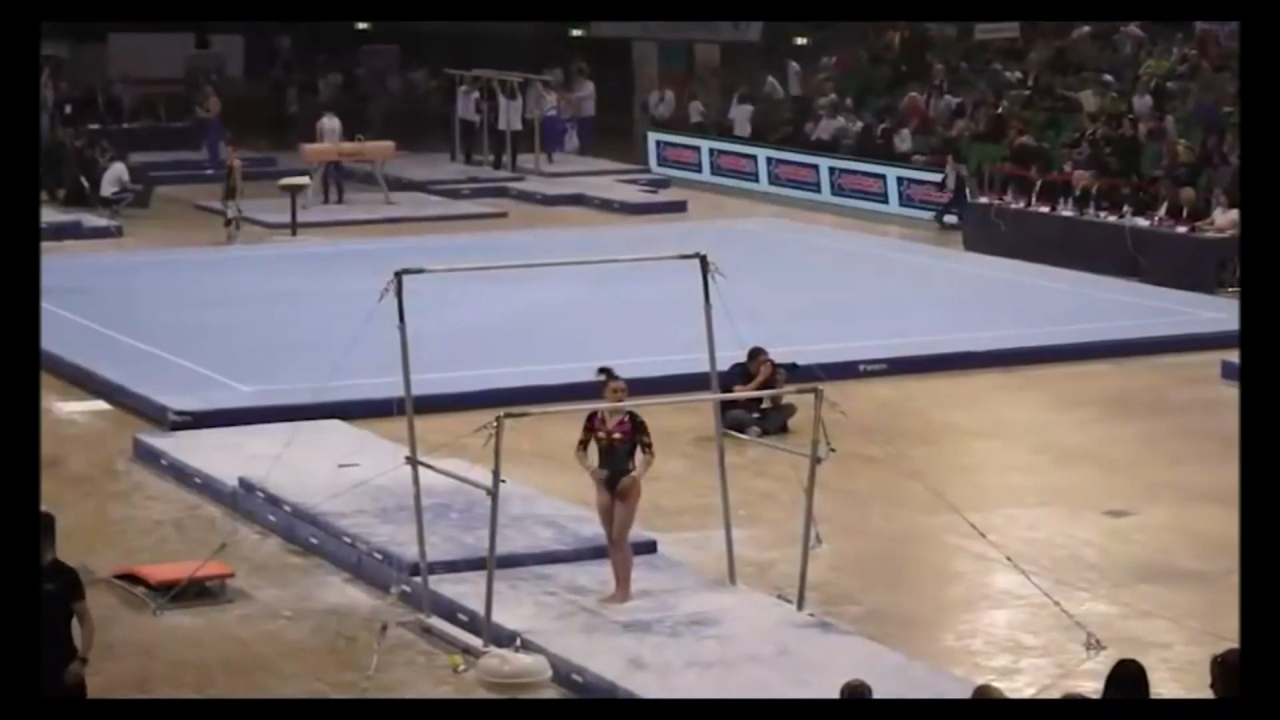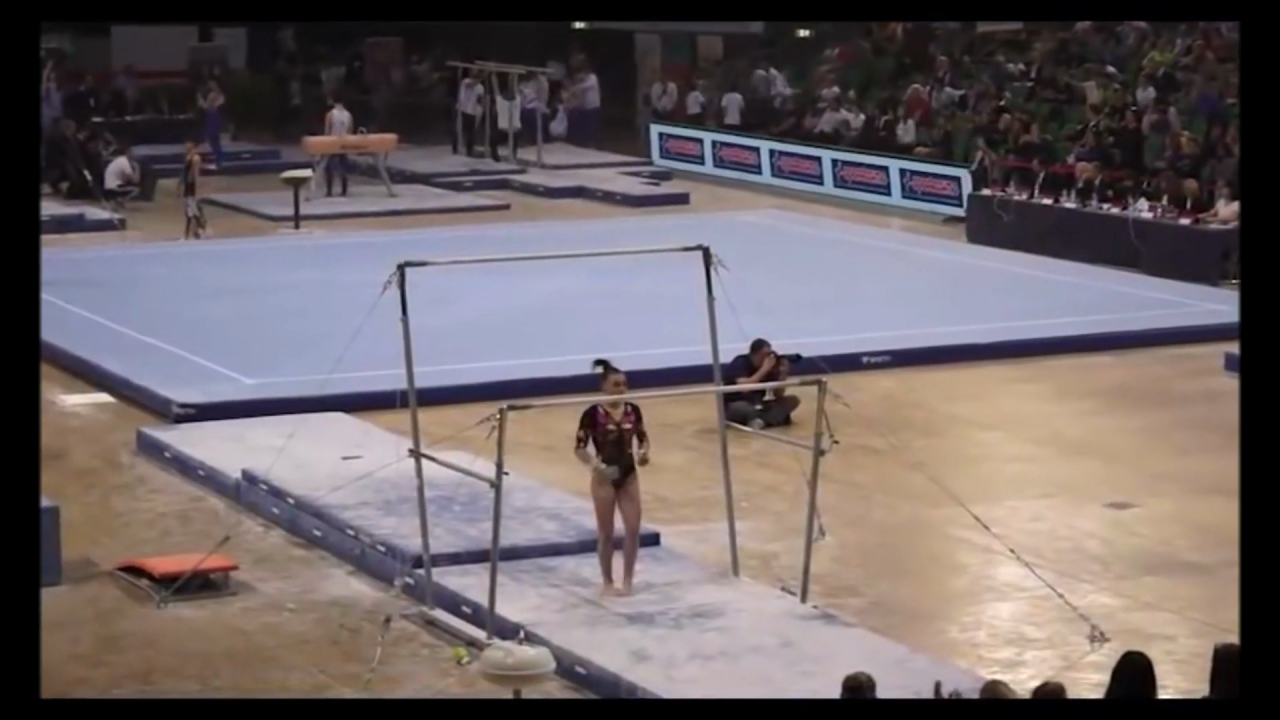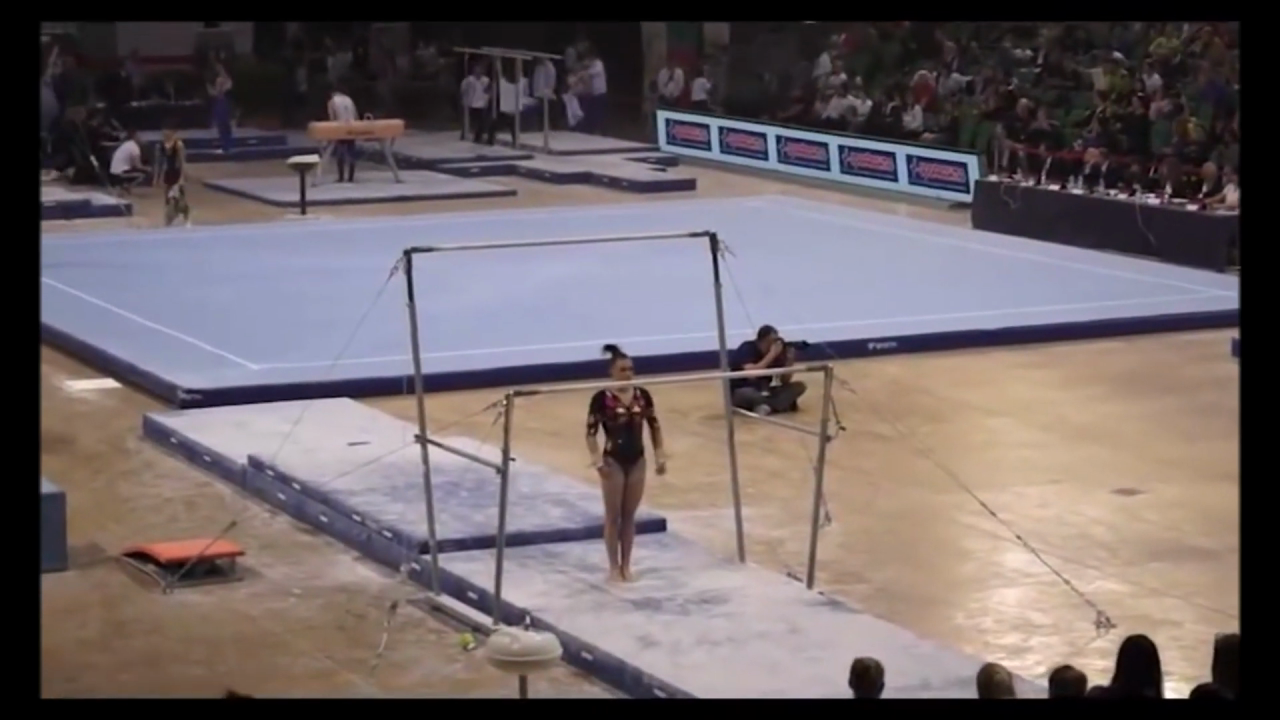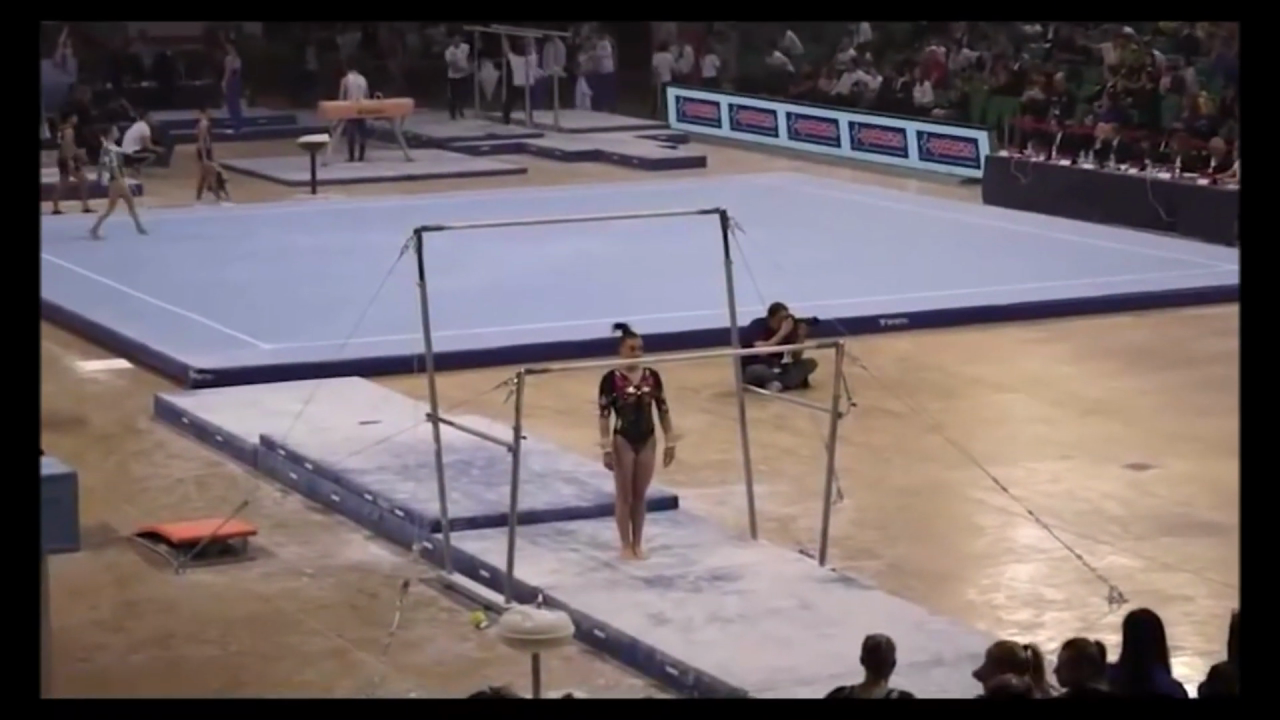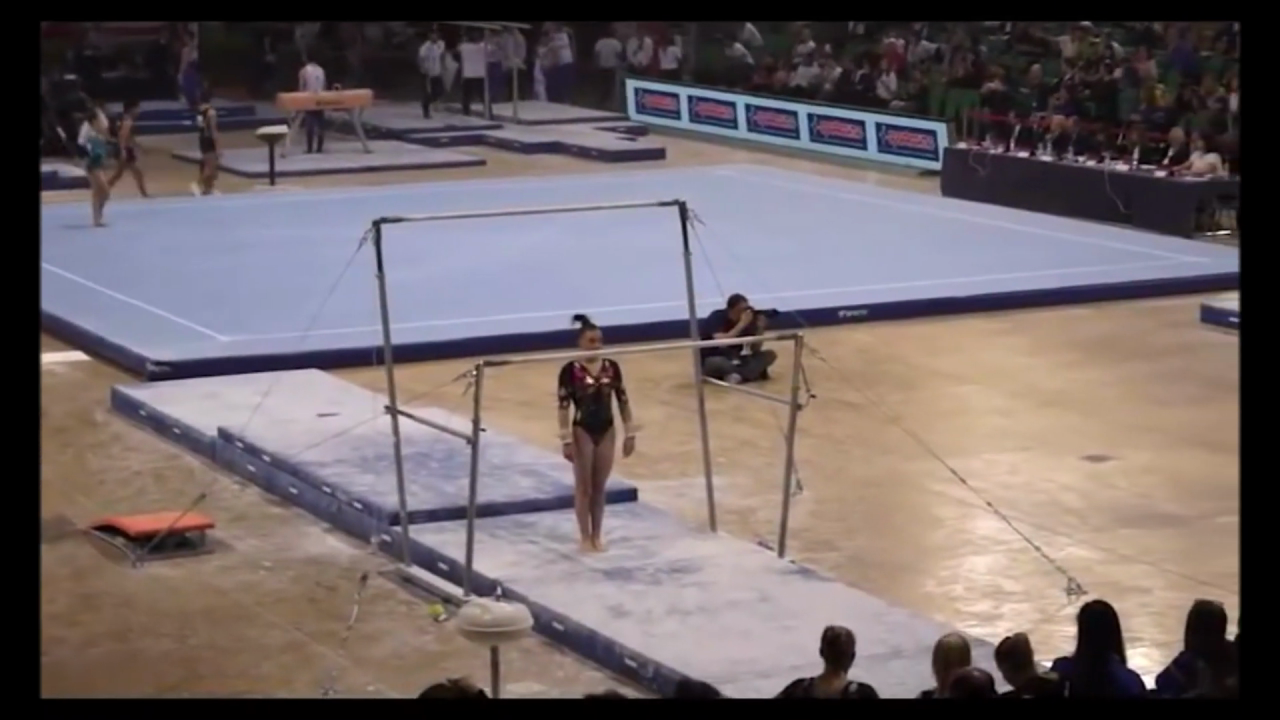
dt=1s
person 1, frame 1
left shoulder: (634, 420)
right shoulder: (594, 419)
left elbow: (649, 453)
right elbow: (580, 451)
left wrist: (637, 475)
right wrist: (591, 468)
left hip: (627, 483)
right hip: (604, 483)
left knee: (620, 538)
right knee: (612, 539)
left ankle: (624, 590)
right ankle: (618, 588)
person 1, frame 2
left shoulder: (633, 410)
right shoulder: (592, 414)
left elbow: (643, 440)
right elbow: (580, 448)
left wrist: (644, 454)
right wrist: (598, 467)
left hip: (629, 476)
right hip: (604, 478)
left knee: (633, 530)
right knee: (606, 534)
left ankle: (628, 579)
right ankle: (607, 582)
person 1, frame 3
left shoulder: (643, 396)
right shoulder: (602, 398)
left elbow: (654, 427)
right elbow: (591, 433)
left wrist: (660, 456)
right wrist: (598, 462)
left hip: (637, 461)
right hip: (613, 461)
left knee: (629, 516)
right knee: (613, 516)
left ankle: (626, 565)
right ankle: (614, 567)
person 1, frame 4
left shoulder: (652, 376)
right shoulder: (611, 379)
left elbow: (663, 410)
right elbow: (604, 415)
left wrist: (670, 441)
right wrist: (606, 448)
left hip: (647, 440)
right hip: (623, 441)
left knee: (640, 495)
right knee: (624, 495)
left ankle: (638, 543)
right ankle: (626, 545)
person 1, frame 5
left shoulder: (611, 367)
right shoulder: (570, 370)
left elbow: (623, 401)
right elbow: (563, 407)
left wrist: (630, 432)
right wrist: (566, 439)
left hip: (606, 431)
right hip: (582, 432)
left knee: (599, 488)
right knee: (584, 487)
left ankle: (597, 536)
right ankle: (585, 537)
